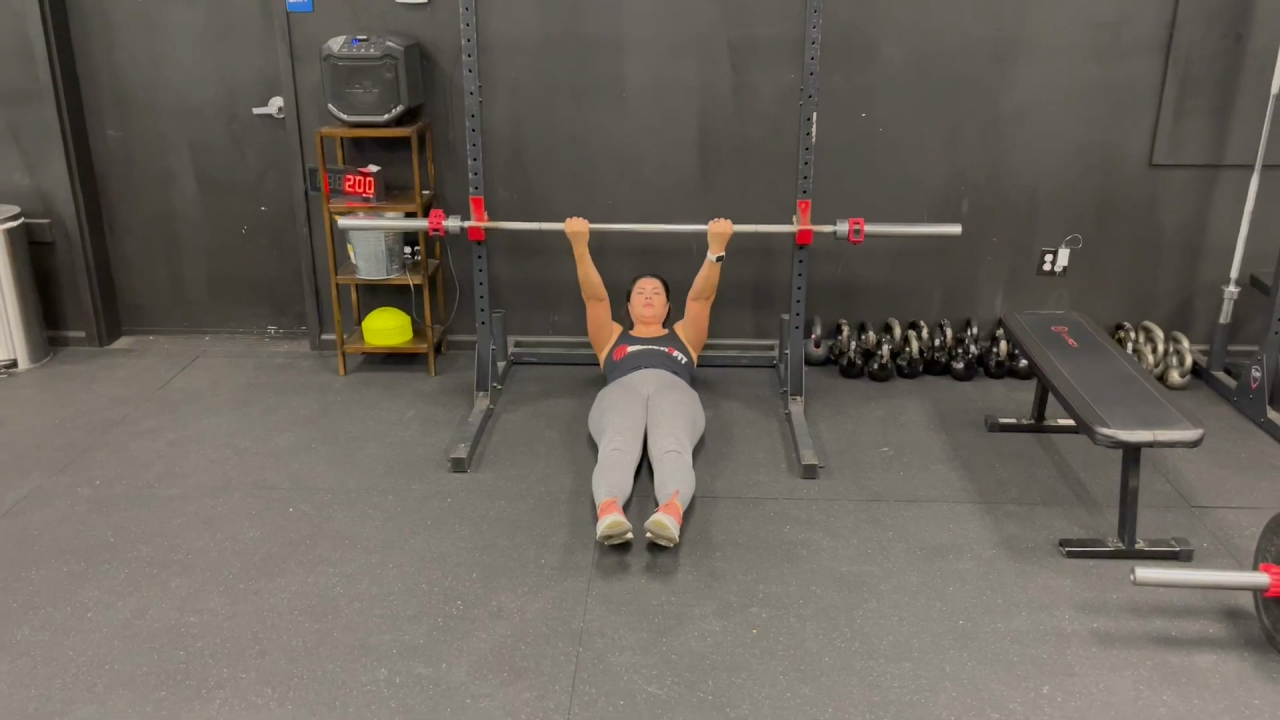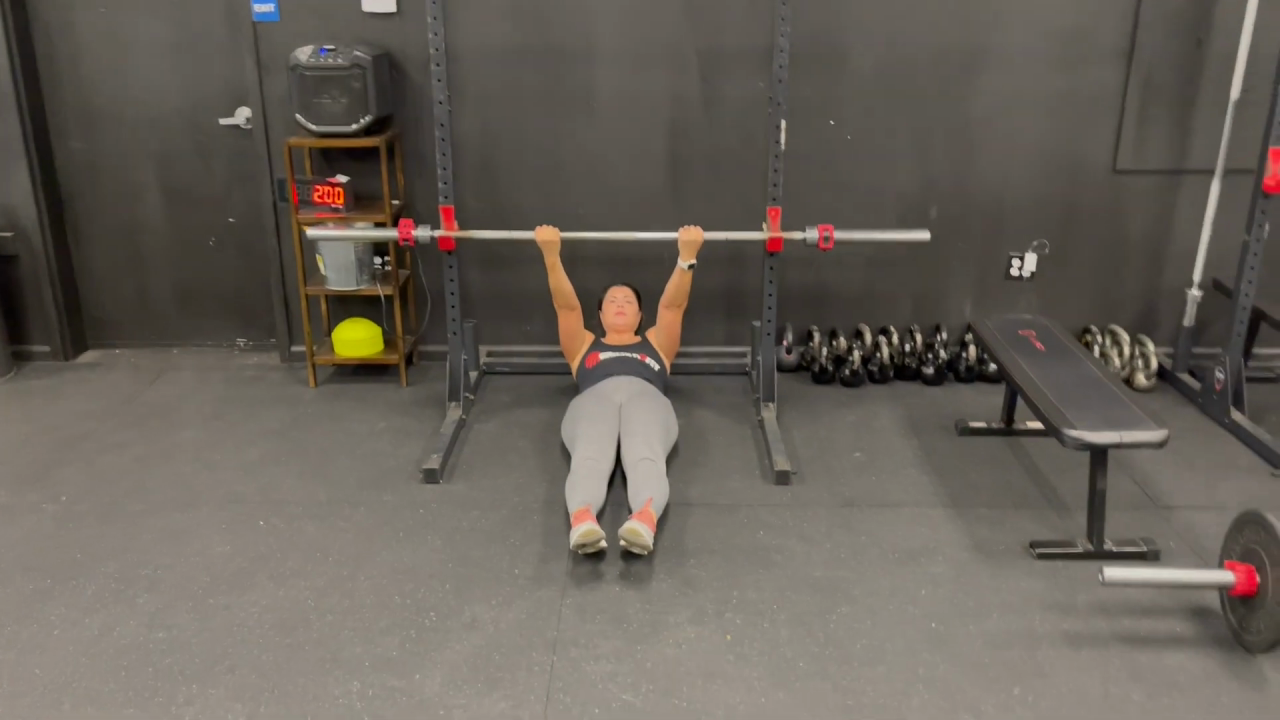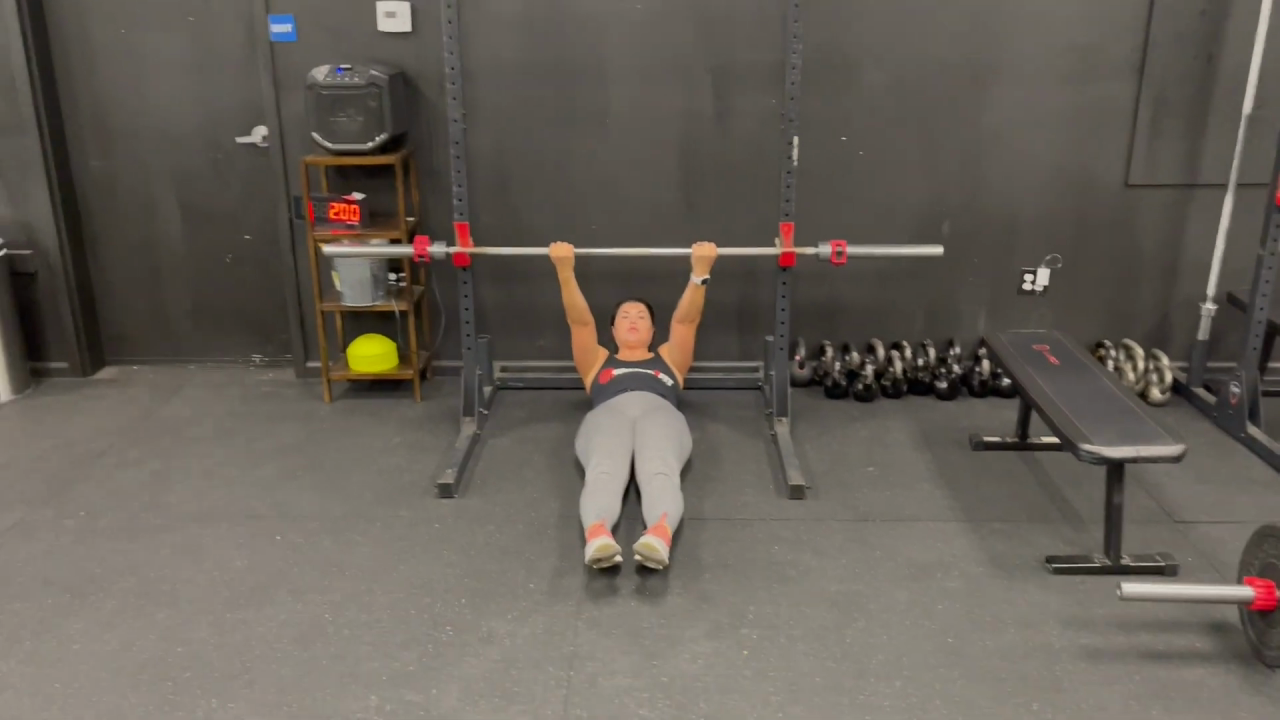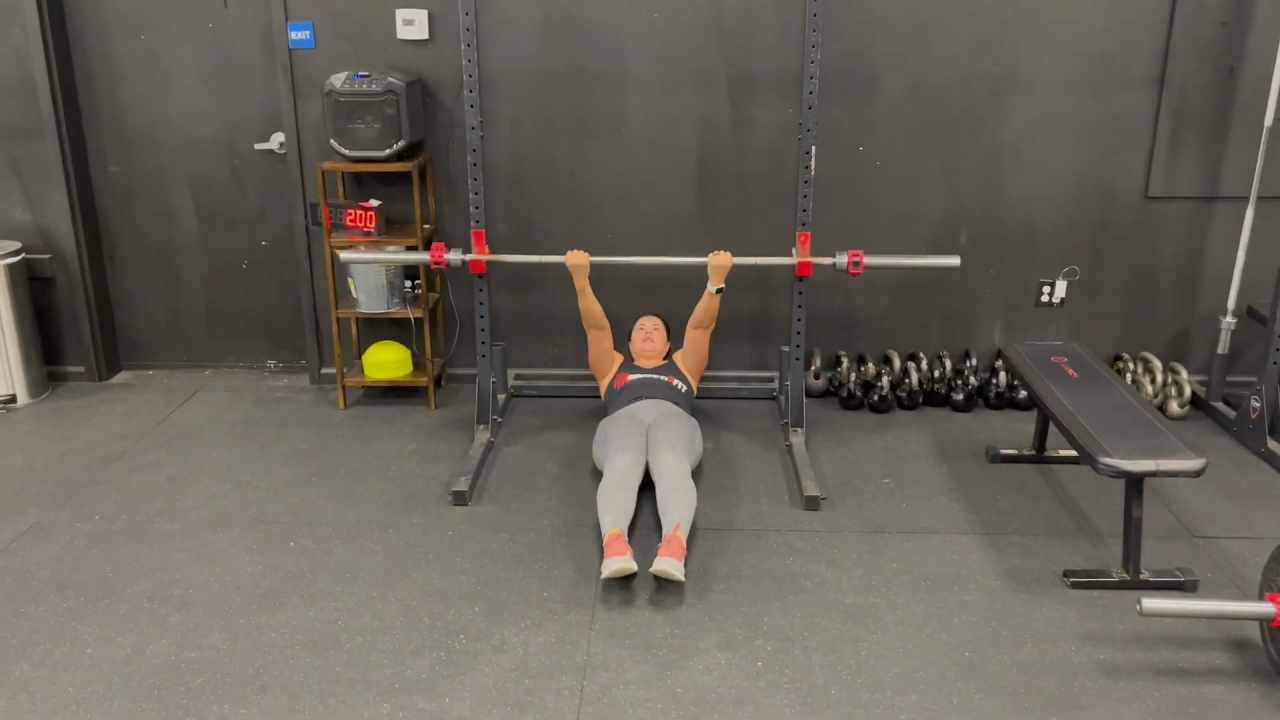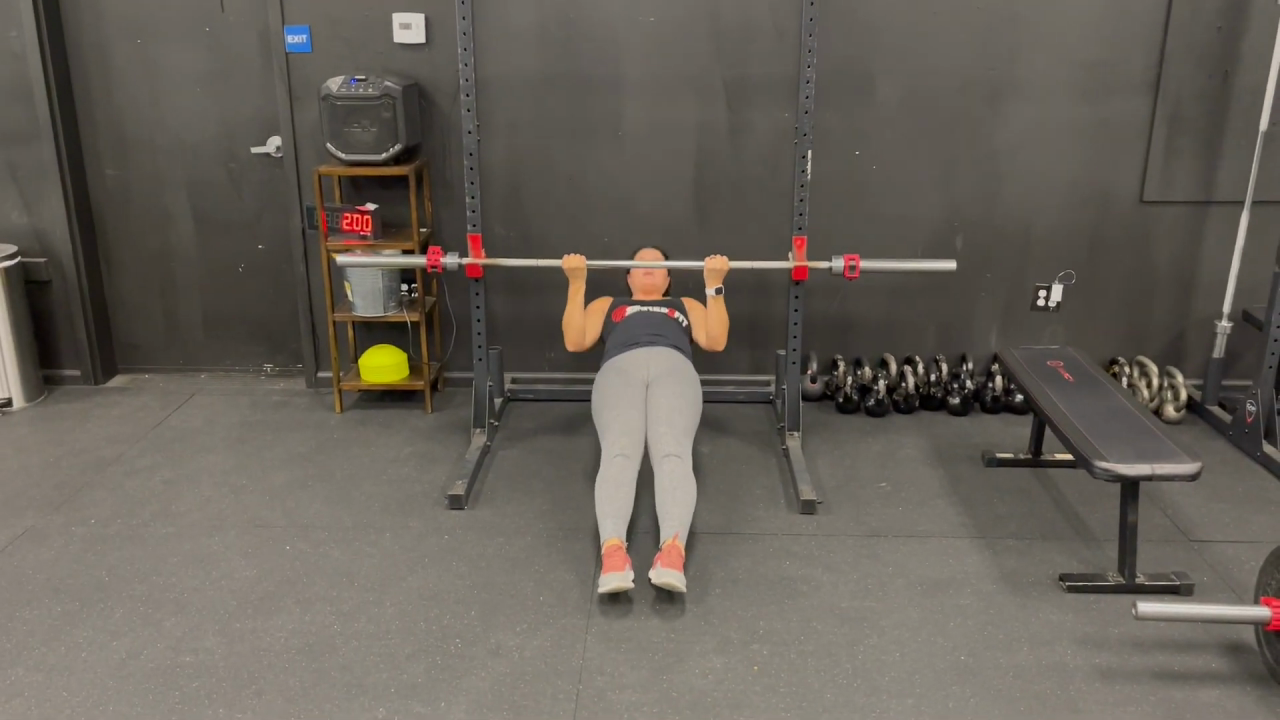
dt=1s
person 1, frame 1
left shoulder: (683, 337)
right shoulder: (612, 337)
left elbow: (701, 297)
right elbow: (594, 296)
left wrist: (716, 248)
right wrist: (579, 246)
left hip: (674, 391)
right hip: (621, 391)
left knee: (672, 448)
right knee: (616, 448)
left ankle: (671, 513)
right ankle: (608, 511)
person 1, frame 2
left shoulder: (656, 343)
right shoulder: (584, 345)
left elbow: (673, 305)
right elbow: (566, 305)
left wrist: (687, 256)
right wrist: (551, 254)
left hip: (647, 399)
right hip: (594, 399)
left knee: (646, 458)
right knee: (589, 457)
left ankle: (645, 521)
right ankle: (582, 521)
person 1, frame 3
left shoulder: (669, 359)
right shoulder: (597, 361)
left elbow: (686, 320)
right elbow: (579, 321)
left wrist: (700, 271)
right wrist: (564, 269)
left hip: (660, 413)
right hip: (608, 414)
left knee: (660, 472)
right knee: (604, 471)
left ankle: (660, 536)
right ankle: (597, 536)
person 1, frame 4
left shoulder: (683, 366)
right shoulder: (612, 367)
left elbow: (701, 326)
right elbow: (595, 326)
left wrist: (716, 281)
right wrist: (581, 279)
left hip: (673, 418)
right hip: (622, 420)
left knee: (672, 464)
right knee: (622, 465)
left ankle: (674, 545)
right ankle: (614, 544)
person 1, frame 5
left shoulder: (685, 305)
right shoulder: (607, 305)
left elbow: (716, 340)
right elbow: (575, 341)
left wrist: (714, 285)
right wrist: (576, 282)
left hip: (673, 368)
right hip: (620, 369)
left knee: (673, 453)
right knee: (618, 452)
left ankle: (673, 552)
right ankle: (612, 552)
